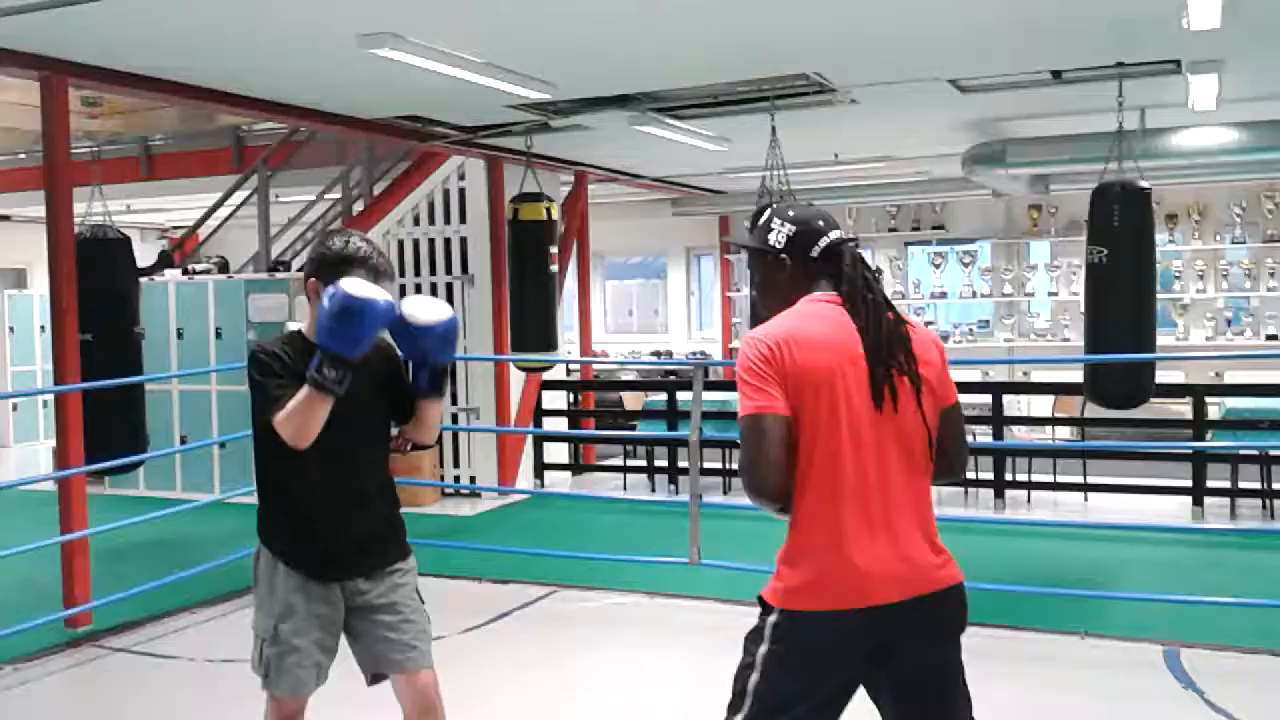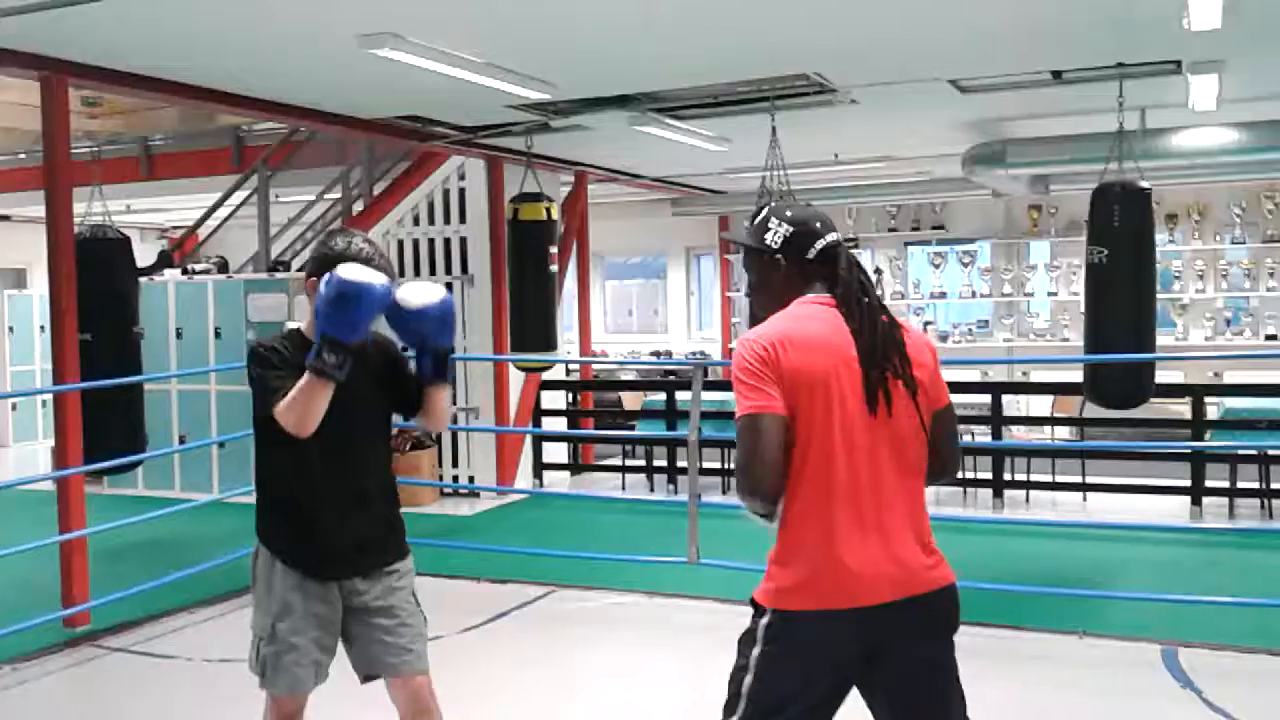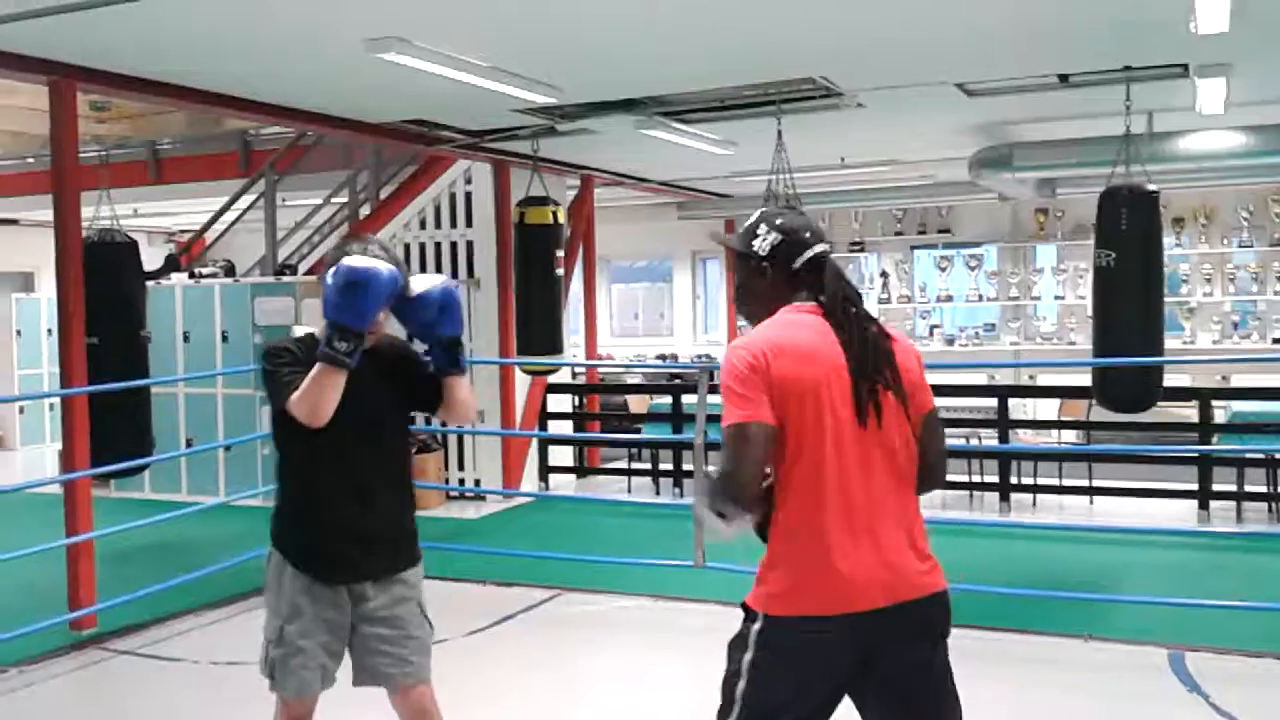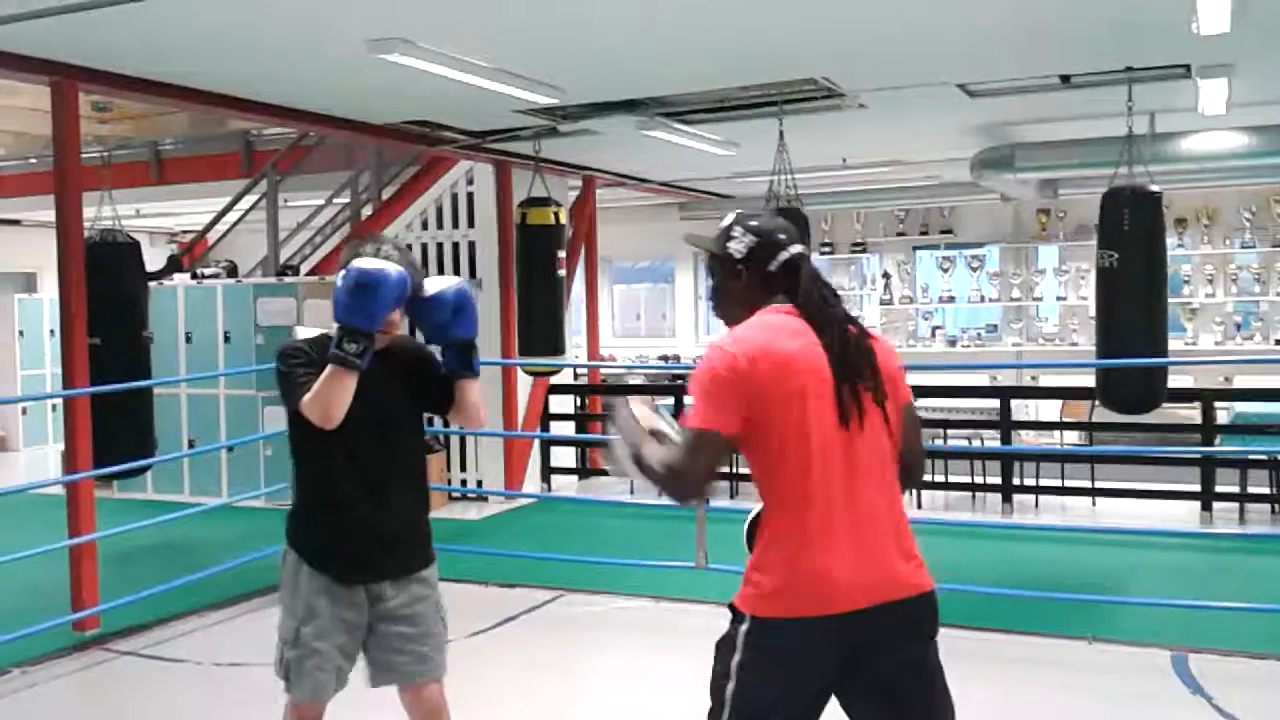
dt=0.1s
person 1, frame 1
left shoulder: (770, 344)
right shoulder: (917, 340)
left elbow: (765, 480)
right elbow: (952, 461)
left wrist: (794, 494)
left hip: (818, 600)
right hip: (926, 589)
person 1, frame 2
left shoulder: (766, 345)
right shoulder: (910, 343)
left elbow: (761, 479)
right elbow: (944, 463)
left wrist: (765, 502)
left hip: (811, 600)
right hip: (917, 590)
person 1, frame 3
left shoulder: (756, 354)
right shoulder: (893, 347)
left elbow: (743, 487)
right elbow: (930, 470)
left wrist: (720, 500)
left hip: (809, 608)
right hip: (912, 594)
person 1, frame 4
left shoulder: (734, 356)
right shoulder: (871, 346)
left elbow: (683, 480)
right elbow: (910, 464)
left wrist: (638, 440)
left hip: (791, 606)
right hip: (900, 594)
person 2, frame 1
left shoulder: (380, 355)
right shoulder: (272, 358)
left elbow: (422, 431)
right elbow: (297, 434)
left wrist: (433, 369)
right wrist: (335, 360)
left hip: (381, 555)
right hip: (299, 560)
person 2, frame 2
left shoulder: (380, 353)
right shoulder: (271, 355)
left elbow: (433, 421)
right elbow: (298, 422)
left wrist: (435, 356)
right wrist: (333, 345)
left hip: (379, 555)
right hip: (297, 558)
person 2, frame 3
left shoulder: (397, 357)
right shoulder: (287, 356)
left elbow: (461, 413)
right elbow: (313, 413)
left wrist: (446, 344)
right wrist: (343, 336)
left hip: (389, 559)
right hip: (308, 560)
person 2, frame 4
left shoulder: (411, 358)
right shoulder: (301, 356)
left elbow: (473, 418)
right elbow: (325, 415)
left wrist: (460, 347)
right wrist: (354, 338)
left hip: (404, 559)
right hip: (324, 560)
